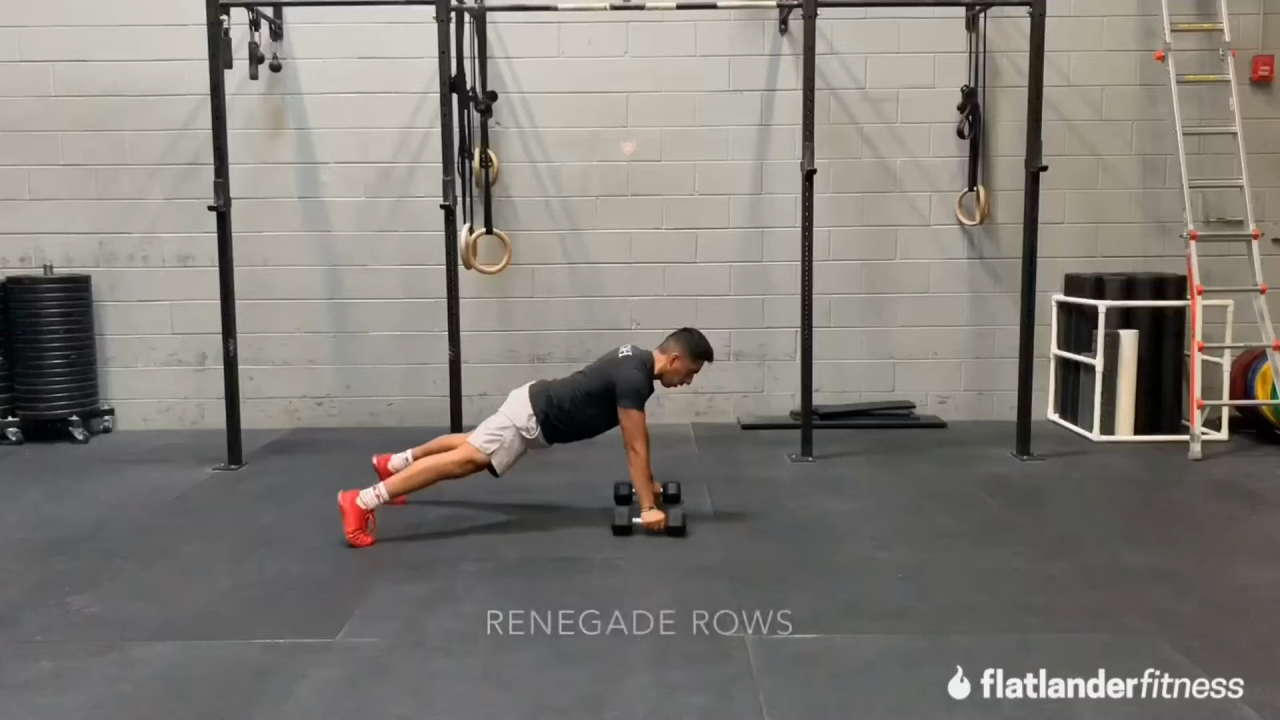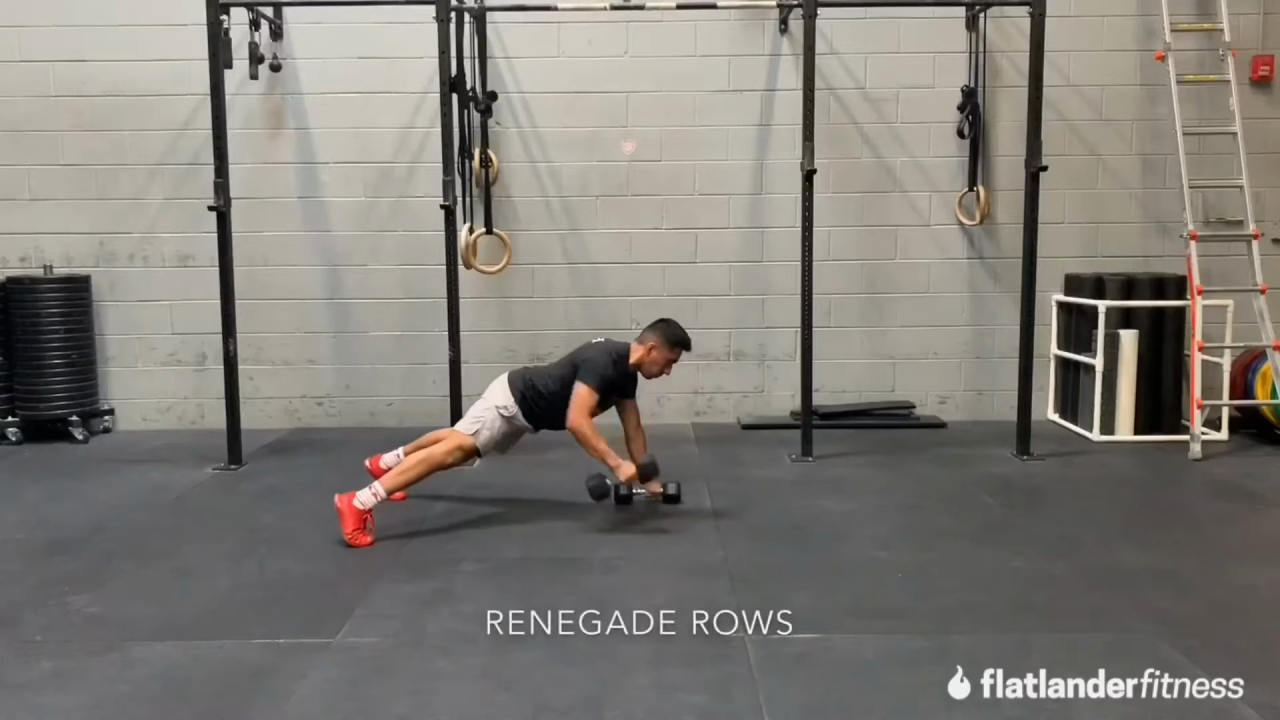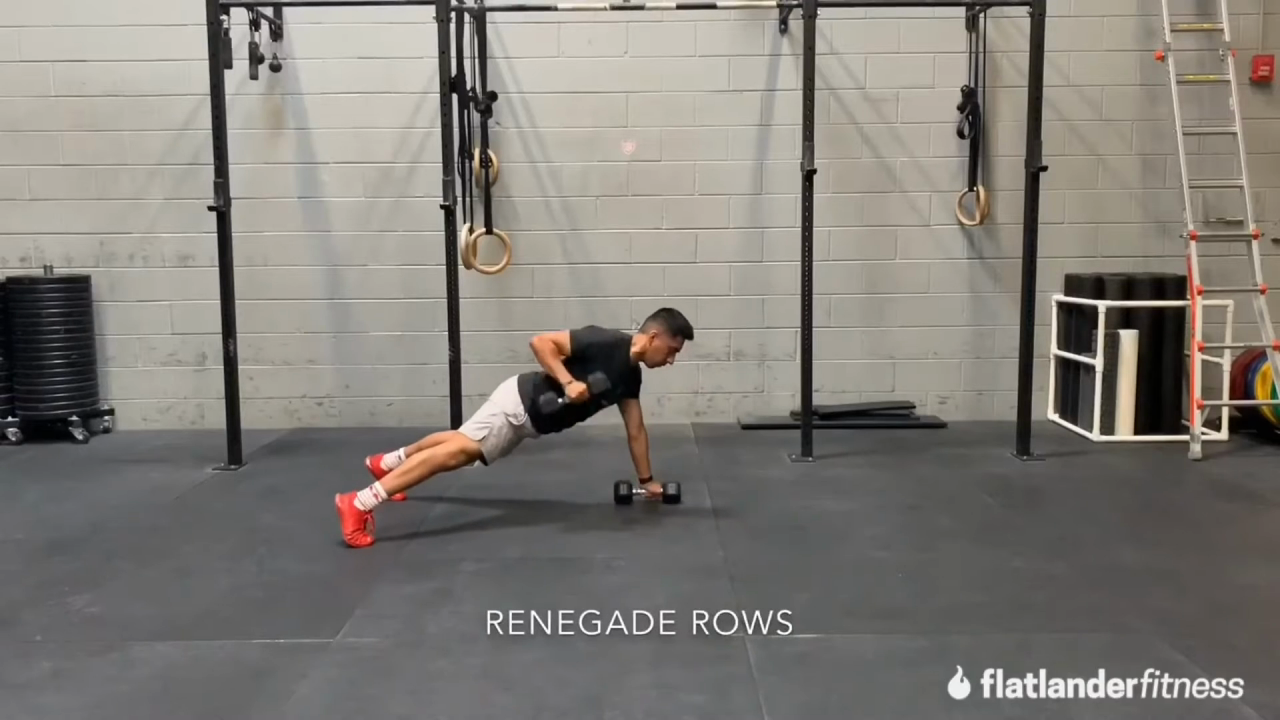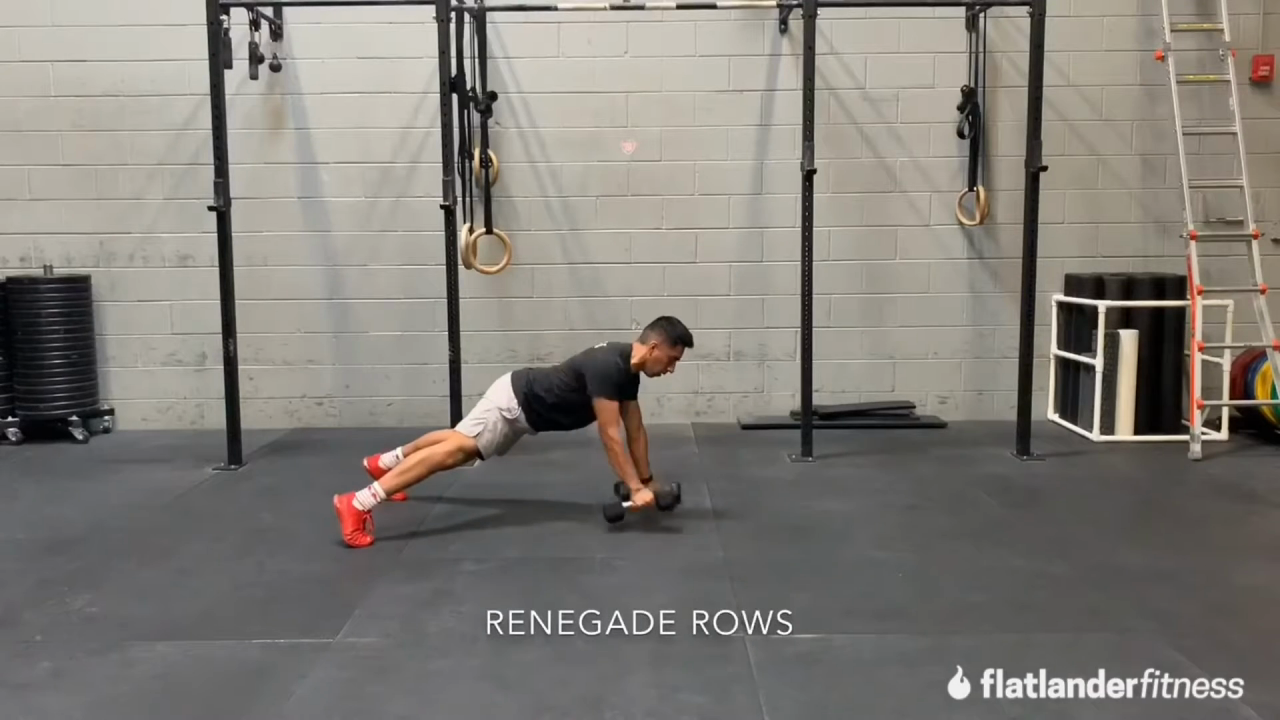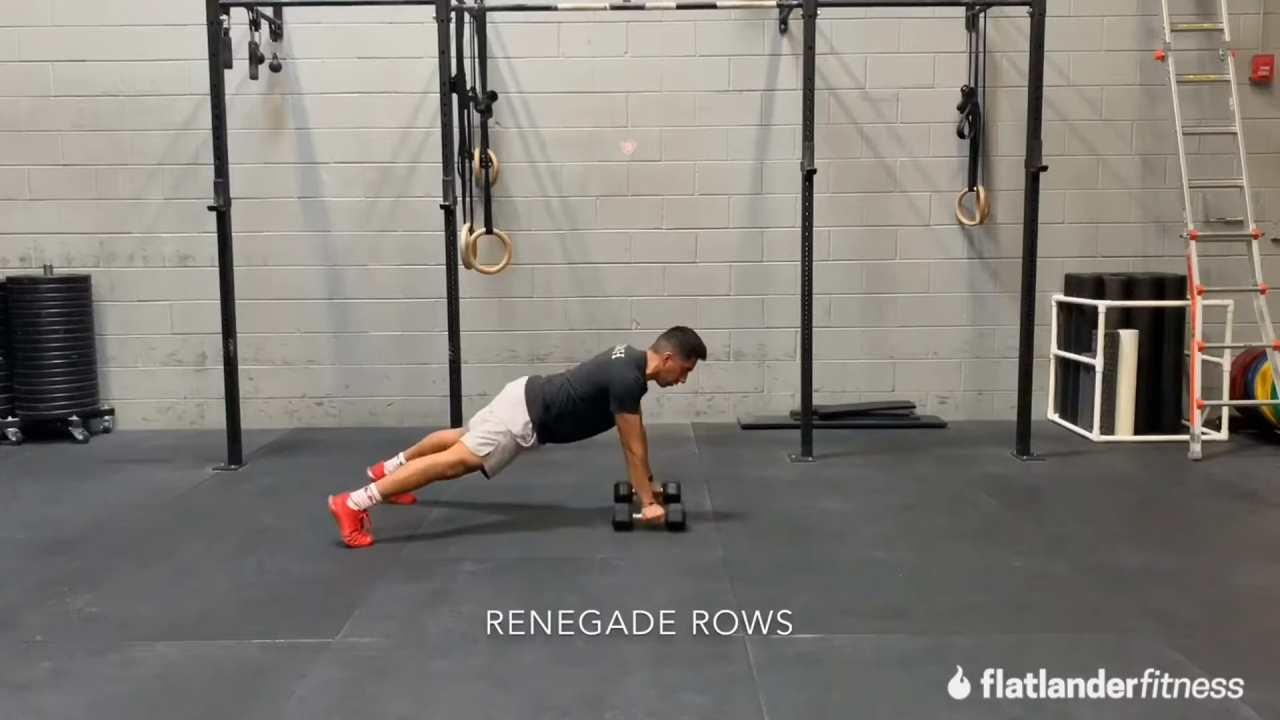
dt=0.4s
person 1, frame 1
left shoulder: (638, 363)
right shoulder: (633, 377)
left elbow: (639, 435)
right elbow: (635, 447)
left wrist: (649, 482)
right wrist: (647, 506)
left hip: (535, 411)
right hip: (532, 416)
left knee: (470, 444)
right knee: (465, 459)
left ankle: (393, 462)
right ankle: (361, 502)
person 1, frame 2
left shoulder: (626, 373)
right shoulder: (604, 359)
left elbow: (632, 428)
right elbow: (577, 423)
left wrist: (647, 479)
right wrist: (617, 465)
left hip: (525, 412)
right hip: (513, 398)
left knee: (458, 438)
right knee: (454, 449)
left ankle: (385, 462)
right ankle: (359, 502)
person 1, frame 3
left shoulder: (631, 372)
right shoulder: (605, 341)
left elbow: (635, 429)
right elbow: (541, 342)
left wrist: (647, 480)
right wrist: (569, 384)
left hip: (533, 416)
right hip: (521, 402)
left knee: (460, 441)
right knee: (457, 451)
left ankle: (386, 462)
right ankle: (359, 503)
person 1, frame 4
left shoulder: (627, 370)
right shoulder: (609, 366)
left elbow: (635, 430)
right elbow: (611, 434)
left wrist: (647, 480)
right wrist: (635, 489)
left hip: (524, 407)
right hip: (515, 399)
left knee: (458, 439)
right knee: (453, 450)
left ankle: (385, 462)
right ankle: (358, 502)
person 1, frame 5
left shoulder: (631, 361)
right shoulder: (627, 379)
left elbow: (636, 434)
right elbow: (632, 447)
left wrist: (648, 480)
right wrist: (647, 502)
left hip: (526, 394)
right hip: (527, 414)
left knee: (460, 436)
right knee: (457, 460)
left ankle: (388, 468)
right ankle: (355, 502)
